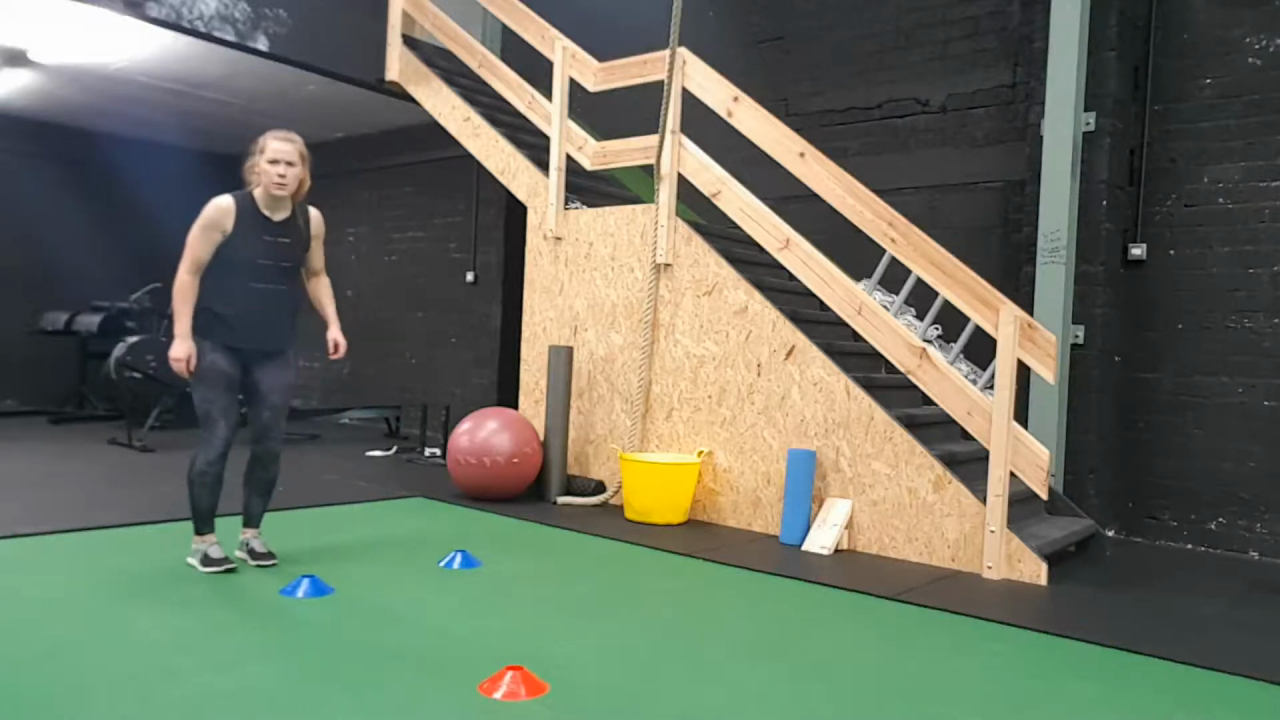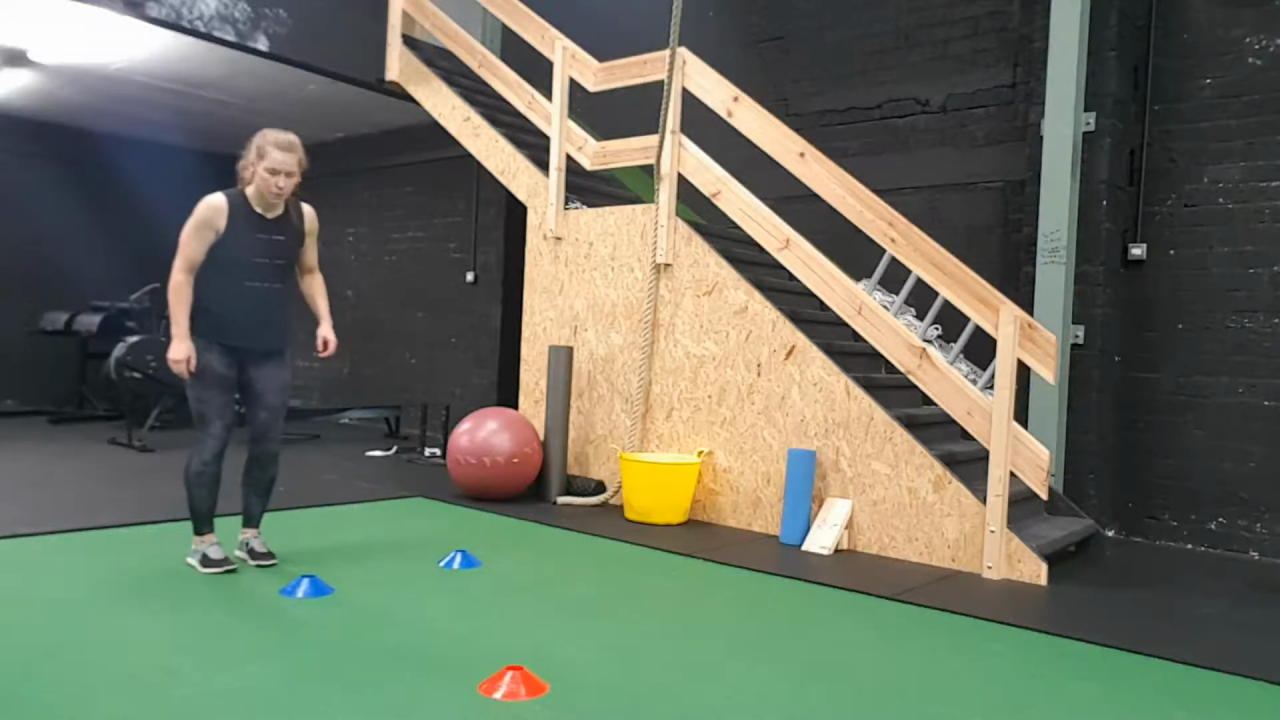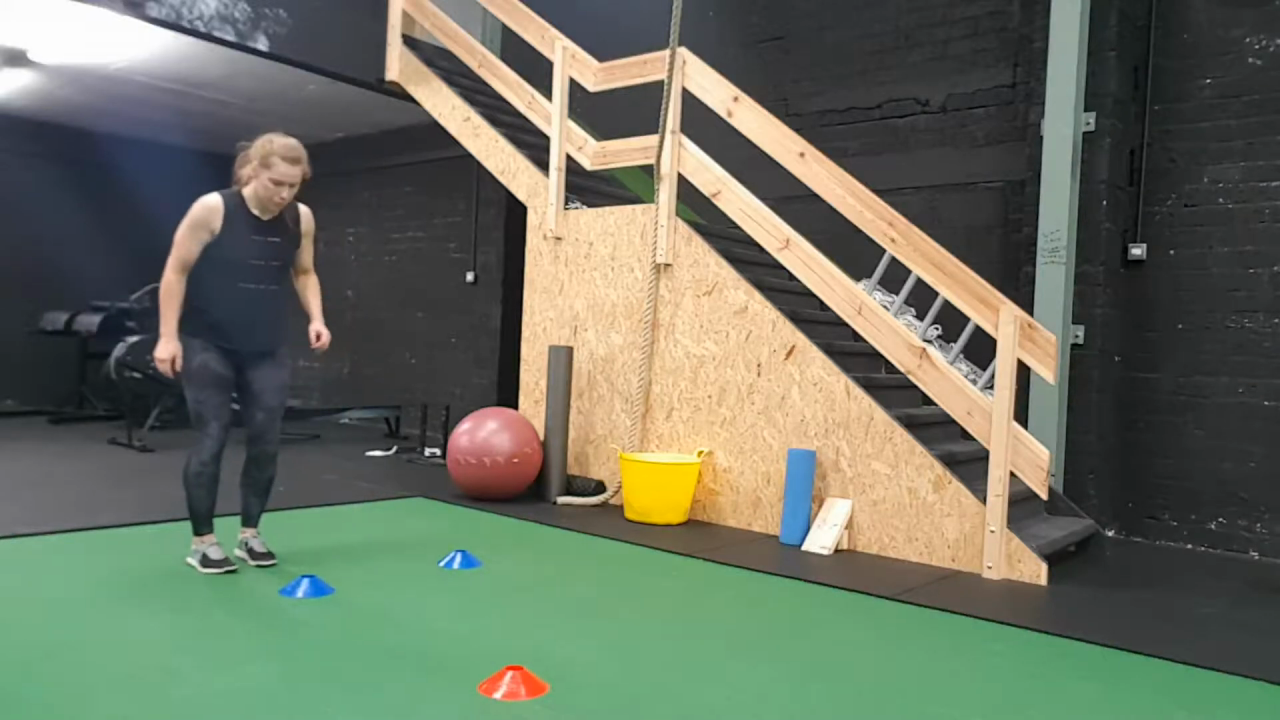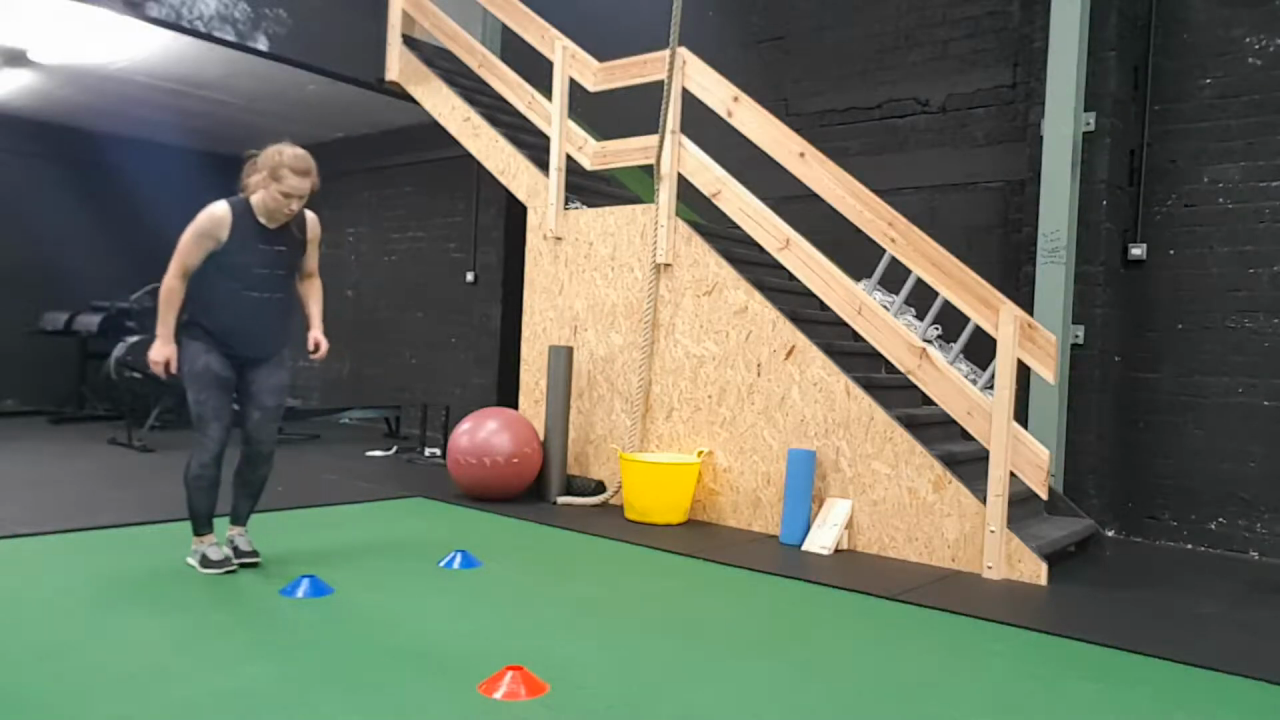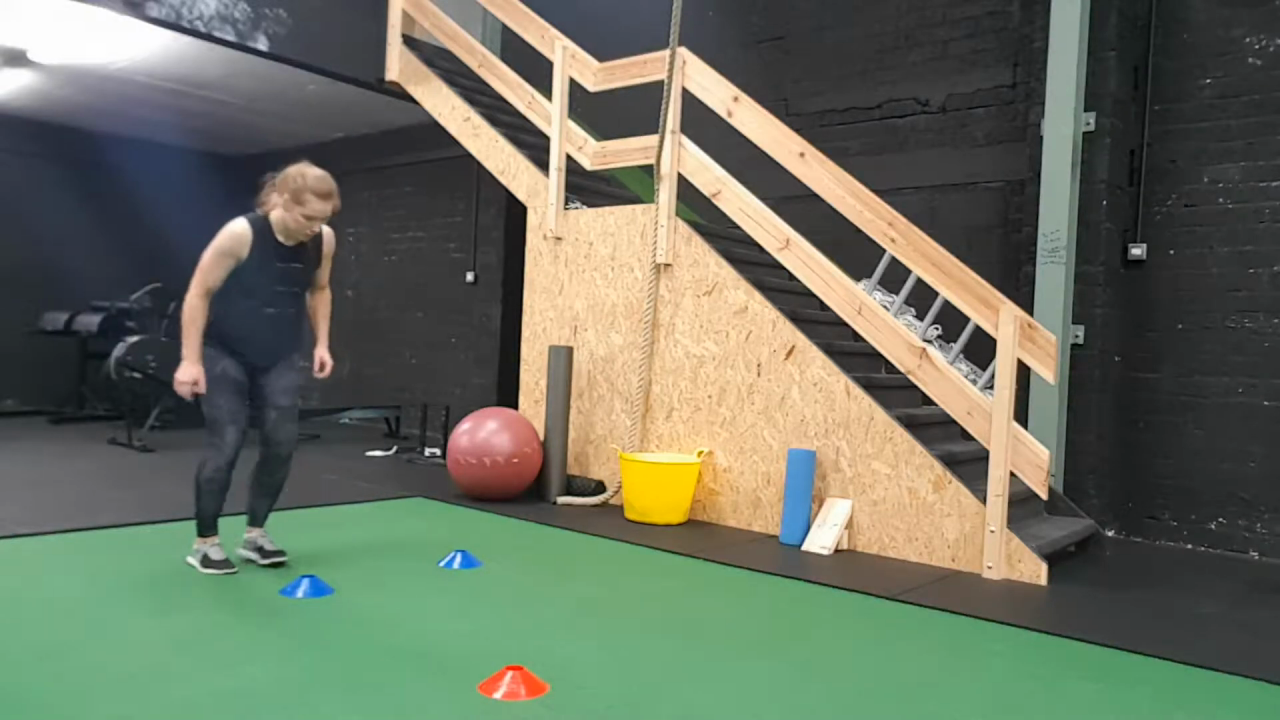
dt=0.2s
person 1, frame 1
left shoulder: (311, 222)
right shoulder: (224, 211)
left elbow: (315, 276)
right elbow: (188, 273)
left wrist: (333, 324)
right wrist: (182, 336)
left hip: (274, 350)
right hip: (217, 346)
left knee: (269, 443)
right knee: (217, 440)
left ankle: (251, 534)
right ankle: (203, 540)
person 1, frame 2
left shoulder: (305, 218)
right shoulder: (216, 208)
left elbow: (309, 273)
right elbow: (183, 273)
left wrist: (324, 321)
right wrist: (180, 337)
left hip: (271, 350)
right hip: (213, 346)
left knee: (267, 442)
right knee: (213, 440)
left ankle: (251, 534)
right ankle: (202, 541)
person 1, frame 3
left shoulder: (301, 219)
right shoulder: (212, 209)
left elbow: (304, 272)
right elbow: (176, 272)
left wrist: (316, 317)
right wrist: (168, 335)
left hip: (268, 350)
right hip: (208, 346)
left knee: (266, 443)
right knee: (211, 441)
left ankle: (250, 534)
right ankle: (202, 542)
person 1, frame 4
left shoulder: (308, 226)
right shoulder: (220, 217)
left elbow: (308, 277)
right elbow: (177, 275)
left wrist: (316, 325)
right wrist: (164, 338)
left hip: (270, 353)
right hip: (208, 346)
left knee: (261, 443)
right knee: (213, 442)
left ankle: (237, 531)
right ankle: (202, 541)
person 1, frame 5
left shoulder: (324, 242)
right shoulder: (240, 234)
right elbow: (198, 295)
left wrist: (321, 343)
right wrist: (190, 361)
left hip: (281, 357)
right hip: (224, 355)
left knee: (282, 443)
right knee: (226, 445)
left ankle: (255, 534)
right ankle: (205, 542)
